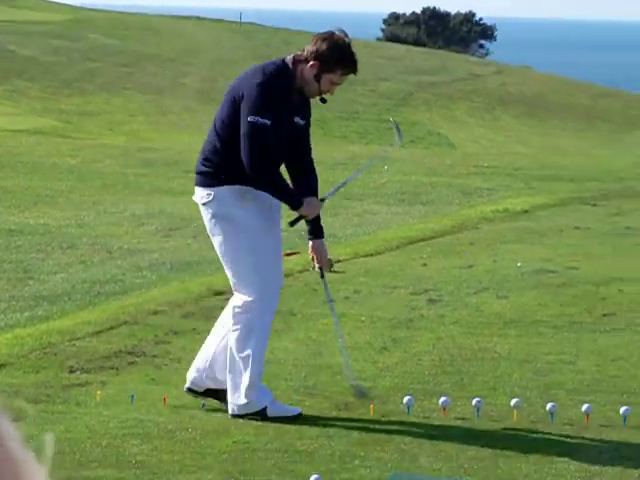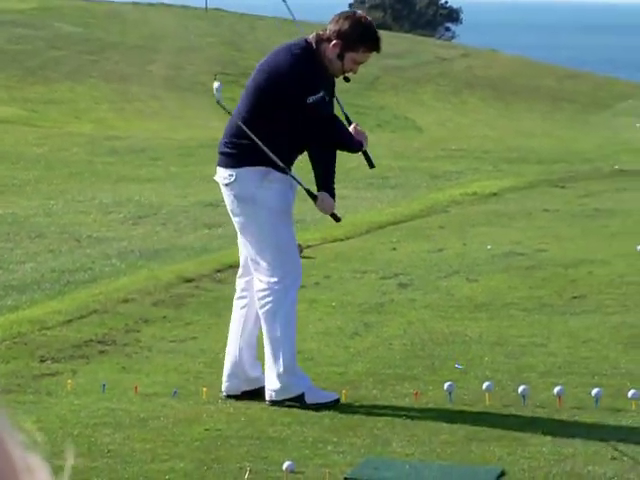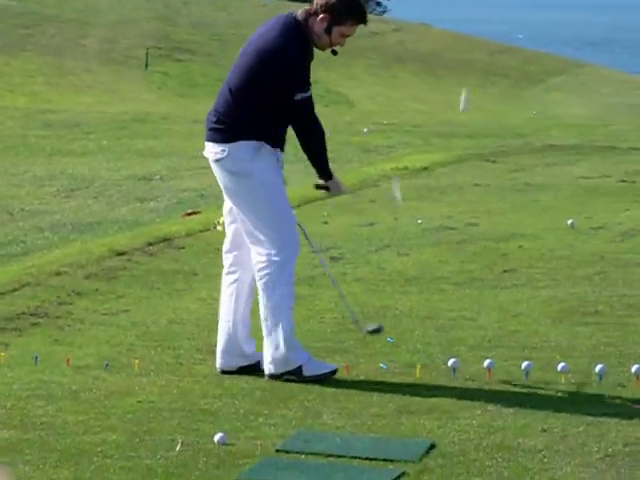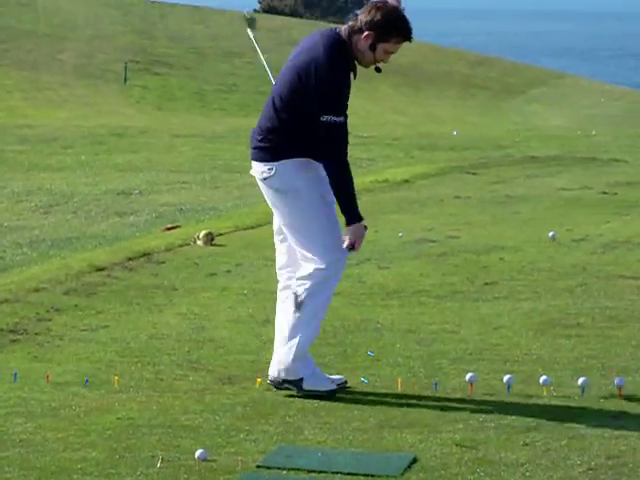
dt=1s
person 1, frame 1
left shoulder: (299, 99)
right shoulder: (264, 86)
left elbow: (301, 162)
right elbow: (255, 158)
left wrist: (316, 233)
right wrist: (298, 203)
left hip: (256, 194)
right hip: (228, 193)
left knee: (259, 289)
right knee: (257, 292)
left ankle: (208, 375)
right ankle: (247, 398)
person 1, frame 2
left shoulder: (319, 73)
right shoulder: (293, 66)
left elbow: (321, 135)
right elbow: (327, 127)
left wrist: (325, 190)
right wrist: (355, 141)
left hip: (267, 174)
right hip: (249, 174)
left knee: (257, 275)
right knee: (279, 273)
left ankle: (241, 377)
right ankle: (285, 383)
person 1, frame 3
left shoulder: (288, 31)
right shoulder: (288, 49)
right elbow: (304, 120)
right wrist: (326, 176)
left hip: (243, 145)
right hip: (241, 148)
left knee: (243, 250)
right knee: (278, 246)
left ankle: (234, 352)
right ankle: (282, 356)
person 1, frame 4
left shoulder: (333, 45)
right shoulder: (329, 63)
right elbow: (334, 149)
right wrist: (352, 217)
left hip: (294, 160)
right hip: (286, 164)
left knee: (298, 265)
right knee: (326, 261)
left ankle: (293, 363)
right ankle: (289, 365)
